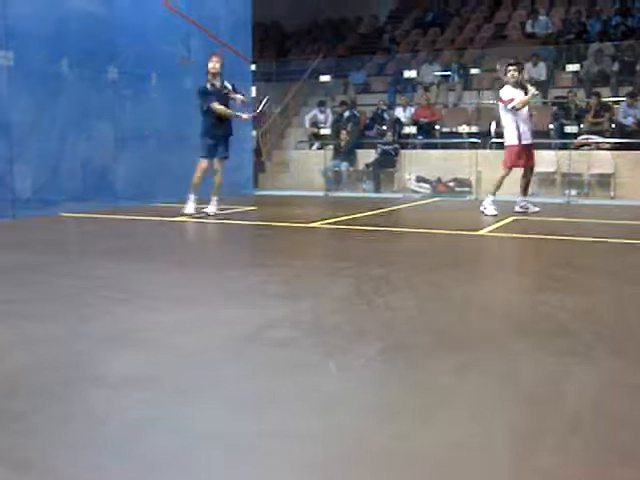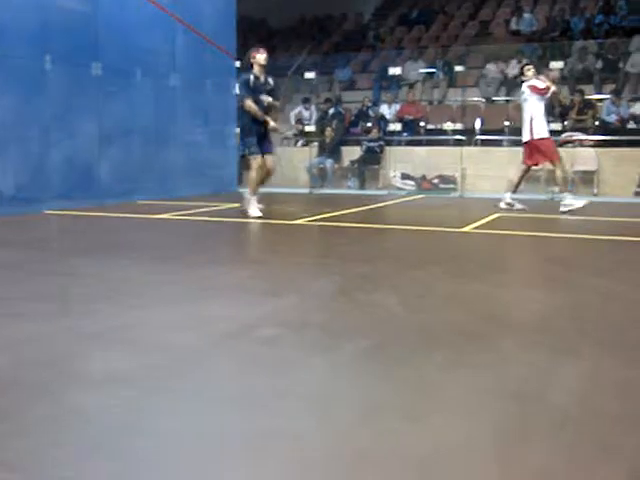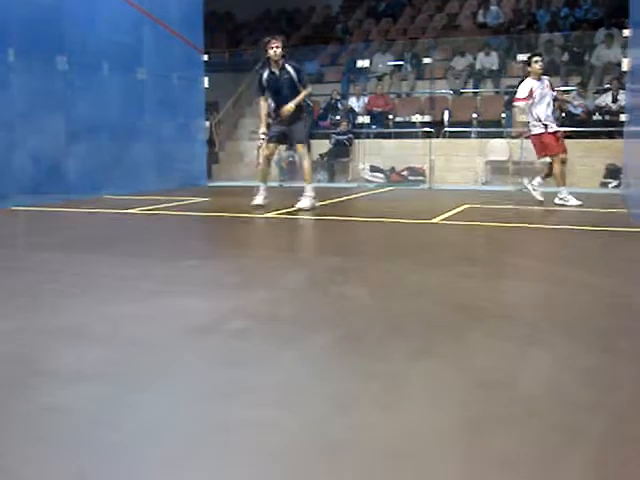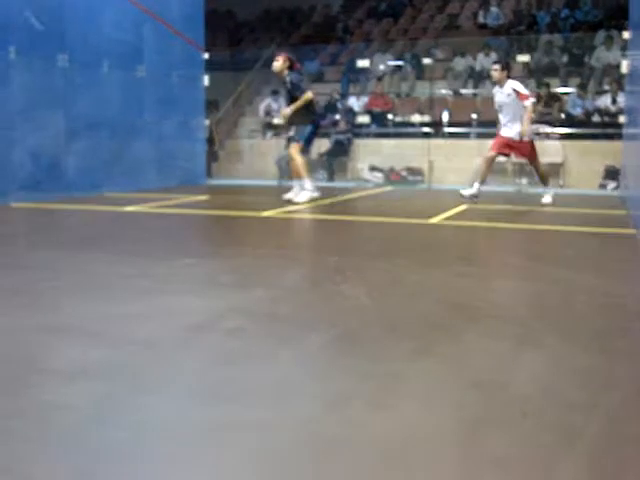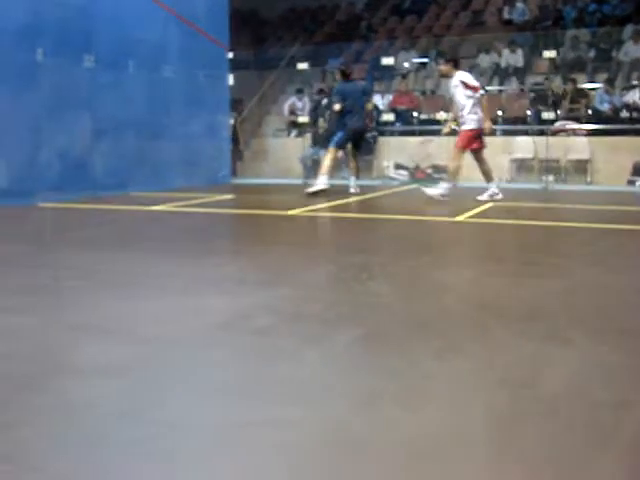
dt=0.5s
person 1, frame 1
left shoulder: (228, 87)
right shoulder: (204, 89)
left elbow: (238, 100)
right elbow: (219, 109)
left wrist: (240, 98)
right wrist: (239, 116)
left hip: (224, 134)
right hip: (209, 134)
left knee: (217, 168)
right knee: (202, 167)
left ankle: (214, 203)
right ankle: (191, 200)
person 1, frame 2
left shoulder: (270, 82)
right shoulder: (245, 79)
left elbow: (277, 106)
right elbow: (248, 105)
left wrist: (270, 101)
right wrist: (268, 120)
left hip: (263, 130)
right hip: (249, 129)
left knee: (269, 167)
right knee: (256, 165)
left ankle: (250, 196)
right ankle: (252, 204)
person 1, frame 3
left shoulder: (293, 69)
right shoulder: (264, 75)
left elbow: (307, 90)
right elbow: (263, 101)
left wrist: (293, 104)
right wrist: (263, 125)
left hip: (296, 118)
right hip: (277, 120)
left knee: (302, 152)
right knee: (267, 154)
left ankle: (309, 194)
right ankle: (262, 192)
person 1, frame 4
left shoulder: (292, 79)
right shoulder: (288, 80)
left elbow: (309, 95)
left wrist: (291, 109)
right wrist: (294, 126)
left hip: (308, 121)
right hip: (301, 123)
left knee: (294, 152)
right knee: (294, 154)
left ankle: (309, 188)
right ankle: (298, 189)
person 1, frame 5
left shoulder: (339, 89)
right shoulder: (364, 86)
left elbow: (337, 108)
right elbow: (369, 107)
left hip: (346, 126)
right hip: (361, 126)
left knee: (330, 154)
right knee: (354, 156)
left ankle: (322, 182)
right ankle: (353, 184)
person 2, frame 1
left shoulder: (522, 91)
right shoulder: (504, 91)
right elbow: (518, 106)
right wrist: (531, 94)
left hip: (527, 138)
right hip: (514, 139)
left knee: (528, 171)
right knee: (506, 171)
left ankle: (522, 202)
right ankle: (488, 202)
person 2, frame 2
left shoulder: (530, 88)
right shoulder: (531, 84)
right elbow: (552, 89)
left wrist: (545, 80)
right wrist: (548, 82)
left hip: (530, 135)
right hip: (538, 134)
left knee: (525, 168)
right knee: (559, 165)
left ankle: (507, 199)
right ankle: (567, 200)
person 2, frame 3
left shoulder: (546, 80)
right shoulder: (526, 86)
left elbow: (555, 96)
right elbow: (519, 108)
right wrist: (521, 119)
left hip: (552, 127)
right hip: (539, 129)
left knee: (562, 159)
right knee: (558, 159)
left ankle: (536, 182)
right ankle: (562, 195)
person 2, frame 4
left shoulder: (515, 87)
right shoulder: (496, 91)
left elbow: (529, 105)
left wrist: (526, 124)
left hip: (521, 134)
right hip: (505, 133)
left knee: (535, 165)
right knee: (489, 158)
left ankle: (548, 192)
right ankle: (476, 189)
person 2, frame 5
left shoulder: (463, 78)
right shoulder: (452, 82)
left elbow: (482, 96)
left wrist: (488, 120)
right wrist: (449, 123)
left hip: (472, 123)
right hip: (467, 124)
left knee: (456, 153)
right knee: (479, 158)
left ankle: (444, 188)
right ankle: (493, 190)
